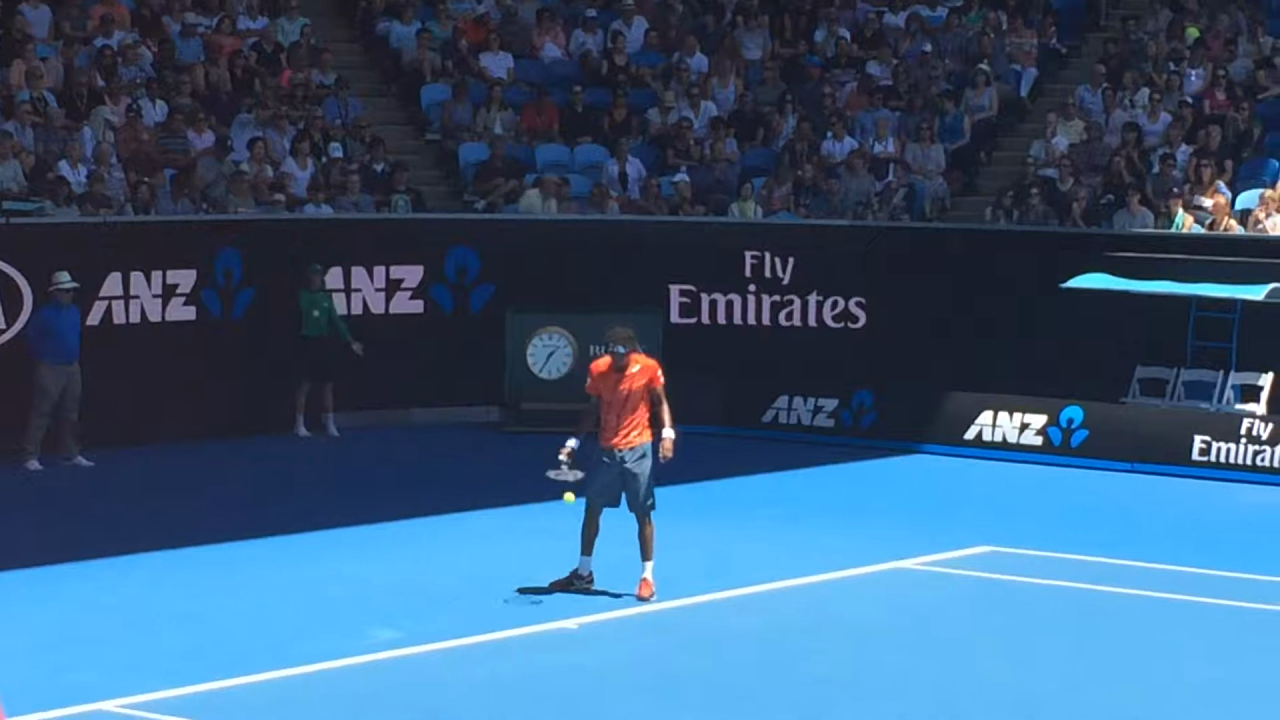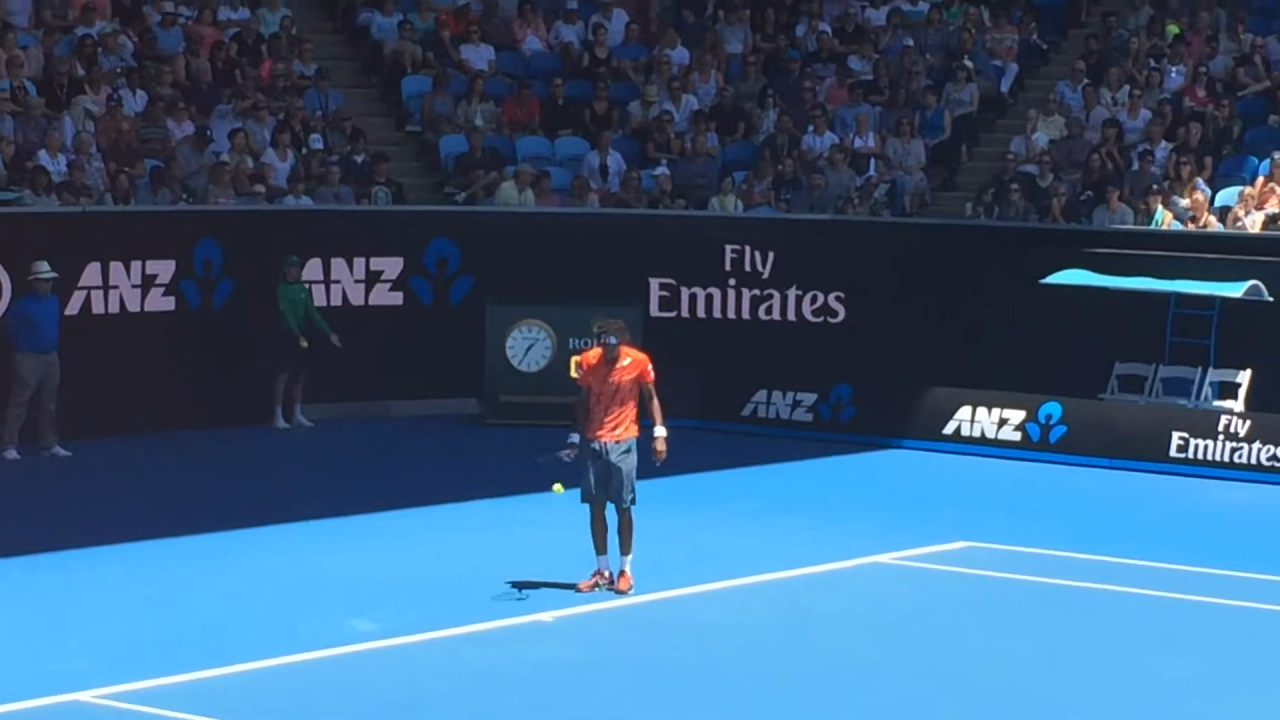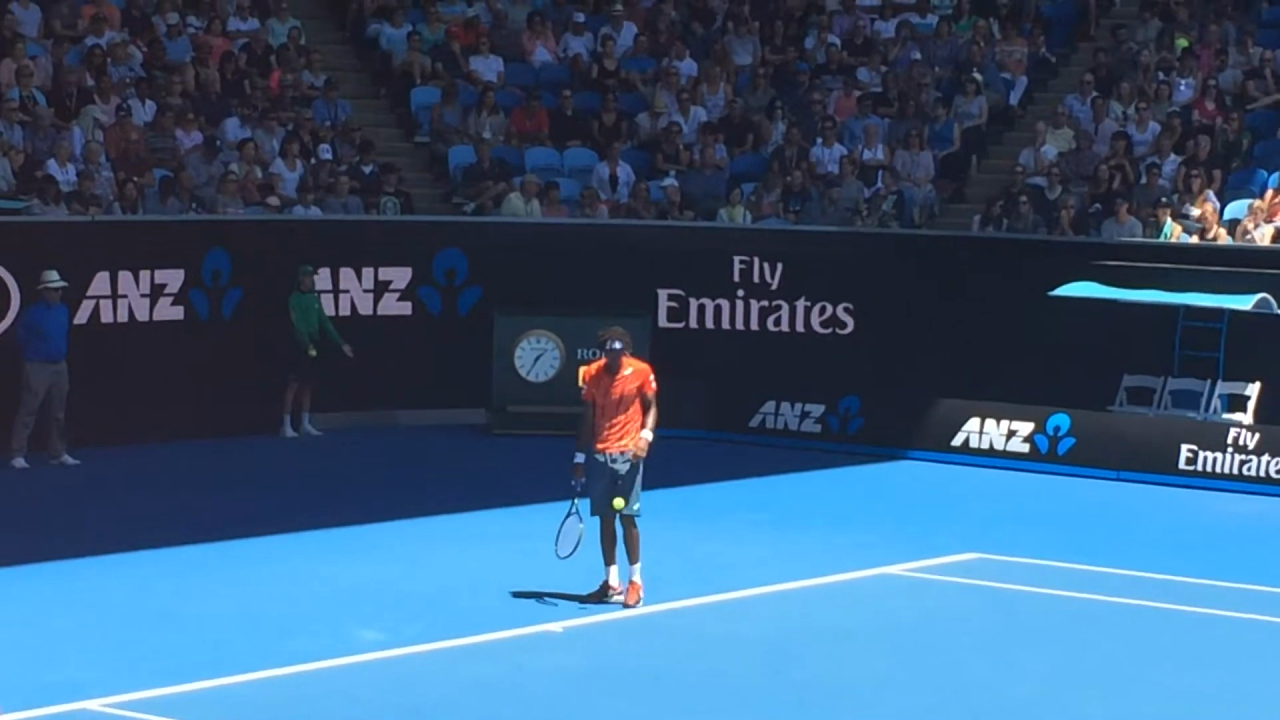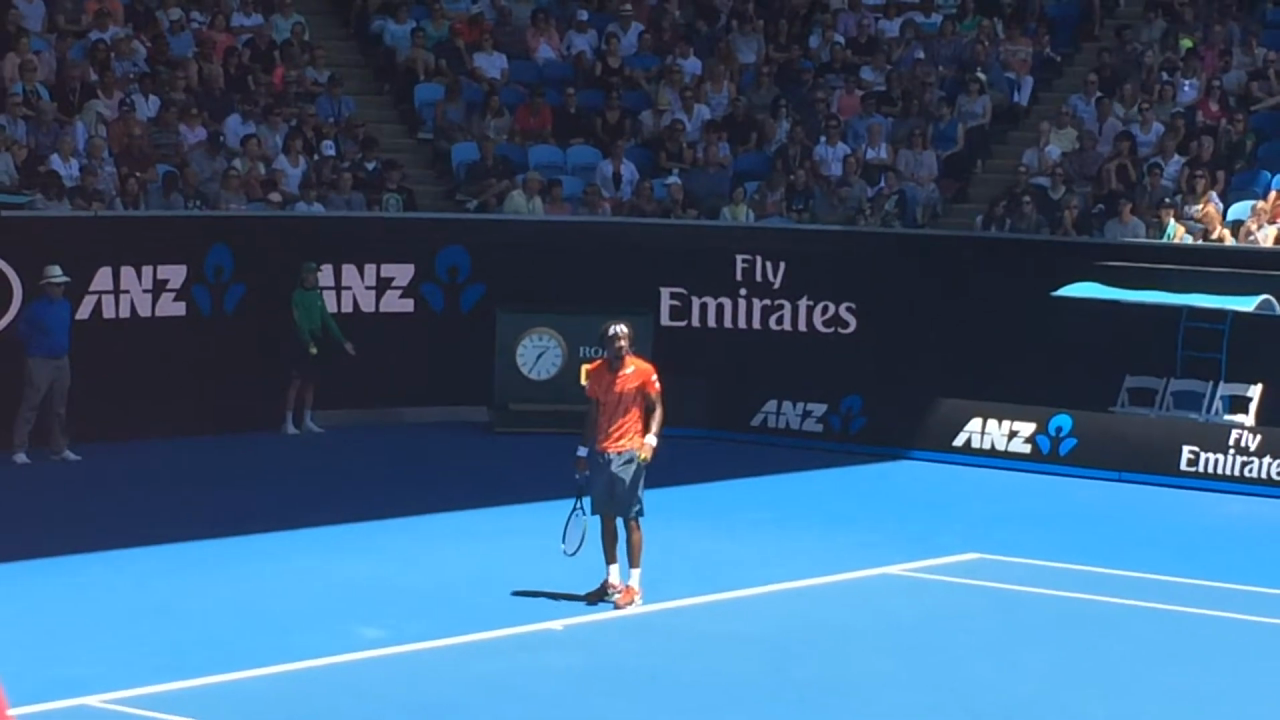
dt=0.4s
person 1, frame 1
left shoulder: (649, 368)
right shoulder: (597, 369)
left elbow: (661, 402)
right elbow: (593, 410)
left wrist: (668, 434)
right wrist: (574, 443)
left hip: (638, 450)
right hip: (608, 450)
left knee: (643, 514)
right knee: (592, 509)
left ankle: (647, 577)
right ankle: (583, 573)
person 1, frame 2
left shoulder: (639, 361)
right shoulder: (587, 360)
left elbow: (651, 398)
right elbow: (584, 401)
left wrist: (660, 433)
right wrist: (575, 437)
left hip: (623, 443)
right hip: (594, 443)
left knee: (623, 507)
right knee: (595, 507)
left ankle: (625, 570)
right ankle: (603, 572)
person 1, frame 3
left shoulder: (642, 372)
right shoulder: (591, 374)
left elbow: (651, 407)
right elbow: (588, 418)
left wrist: (646, 436)
right wrist: (580, 458)
left hip: (628, 453)
right hip: (599, 455)
left knee: (627, 516)
right knee: (605, 518)
left ankle: (635, 580)
right ankle: (612, 583)
person 1, frame 4
left shoulder: (644, 371)
right shoulder: (595, 372)
left elbow: (656, 409)
right elbow: (593, 414)
left wrist: (650, 440)
right wrist: (583, 451)
left hip: (629, 455)
right hip: (600, 454)
left knee: (630, 519)
right knee: (605, 517)
left ankle: (633, 586)
right ankle: (612, 581)
person 2, frame 1
left shoulder: (75, 312)
right shoulder: (44, 314)
right elbow: (33, 339)
right wrist: (44, 358)
left hip: (73, 368)
right hip: (50, 369)
left knee: (70, 414)
right knee: (41, 413)
left ankle: (72, 454)
right ankle: (31, 457)
person 2, frame 2
left shoulder: (54, 302)
right shoulder: (23, 304)
right elbow: (12, 328)
right wrist: (23, 347)
left hip: (51, 357)
right hip: (28, 358)
left knee: (48, 404)
right knee: (19, 403)
left ankle: (50, 444)
right ankle: (9, 446)
person 2, frame 3
left shoulder: (63, 311)
right shoulder: (32, 313)
right elbow: (21, 337)
right wrist: (32, 356)
left hip: (60, 366)
right hip: (37, 367)
left knee: (58, 412)
right knee: (28, 411)
left ankle: (58, 453)
right ankle: (17, 455)
person 2, frame 4
left shoulder: (66, 306)
right shoulder: (35, 308)
right elbow: (23, 332)
right wrist: (35, 351)
left hip: (62, 361)
right hip: (40, 363)
left knee: (60, 408)
right knee: (30, 407)
left ankle: (60, 449)
right ankle: (19, 450)
person 3, frame 1
left shoulder: (327, 298)
right shoulder: (304, 296)
left elbow: (337, 321)
right elbow: (303, 307)
left wrist: (351, 341)
right wrist: (311, 313)
left hip: (326, 343)
right hip: (309, 343)
left knee: (327, 385)
right knee: (305, 384)
left ankle: (330, 424)
right ankle: (300, 425)
person 3, frame 2
left shoulder: (302, 289)
right shoulder: (282, 290)
left elbow: (312, 313)
right elbow: (287, 315)
left wrist: (328, 333)
right wrist: (297, 336)
left hip: (302, 335)
right hip: (288, 336)
left knee: (300, 376)
right knee: (283, 376)
left ankle: (297, 415)
right ankle: (278, 417)
person 3, frame 3
left shoulder: (314, 298)
right shoulder: (295, 299)
left elbow: (325, 323)
right elbow: (298, 325)
left wrist: (341, 343)
right wrist: (307, 345)
left hip: (313, 346)
right hip: (299, 346)
left knee: (308, 385)
right knee: (294, 384)
left ankle: (305, 424)
right ankle: (286, 426)
person 3, frame 4
left shoulder: (317, 295)
right shoulder: (298, 295)
left elbow: (327, 320)
right elbow: (300, 323)
left wrist: (343, 341)
right wrist: (308, 343)
left hip: (316, 342)
right hip: (302, 343)
left knee: (310, 382)
right knee: (296, 382)
left ankle: (307, 421)
right ankle: (288, 423)
